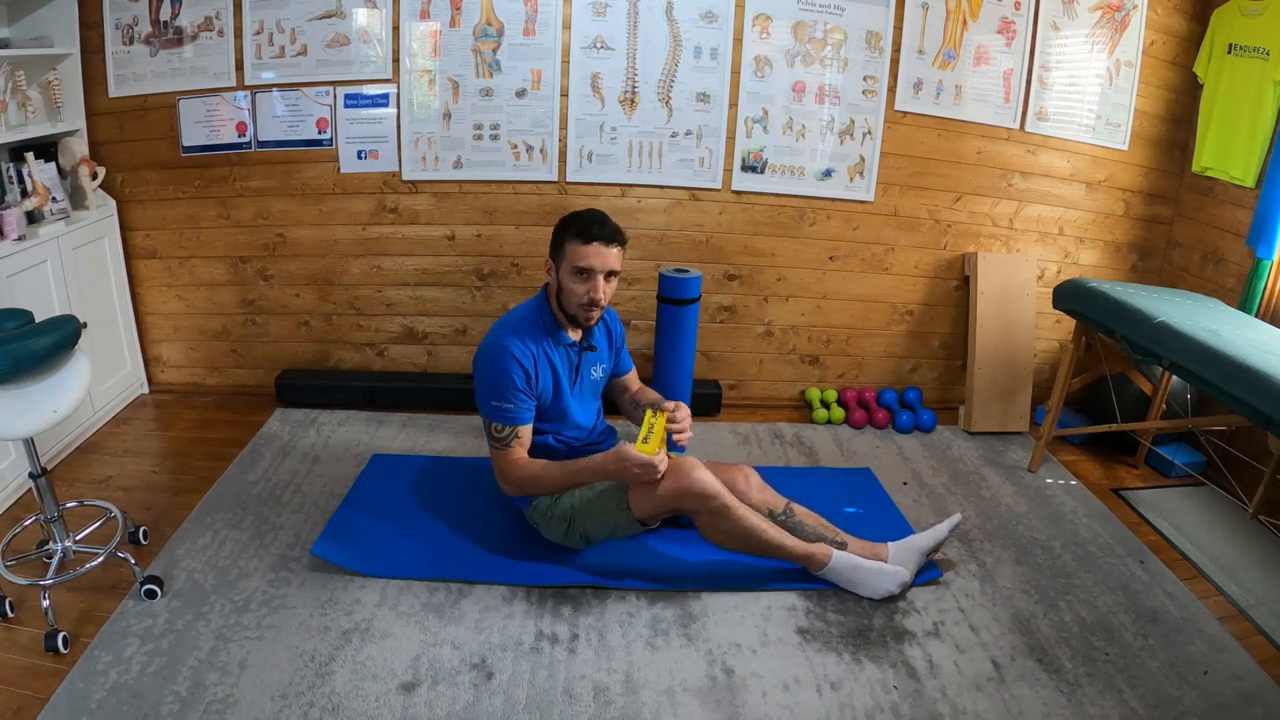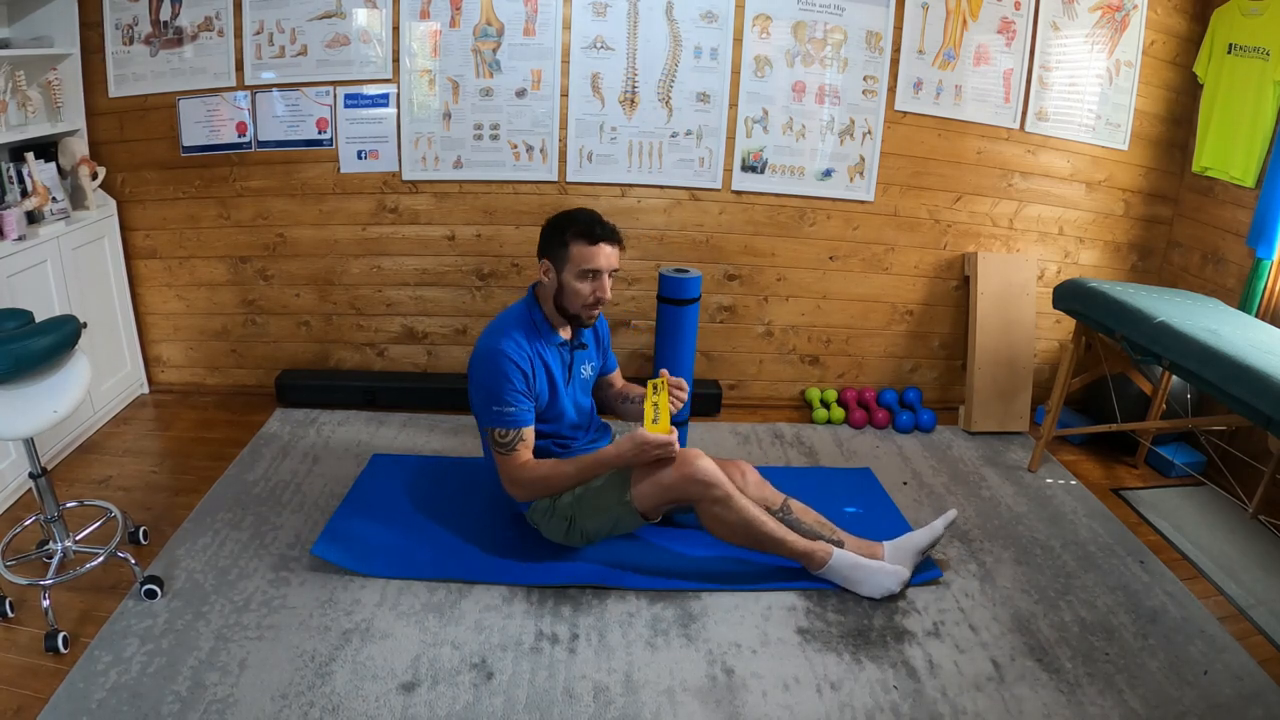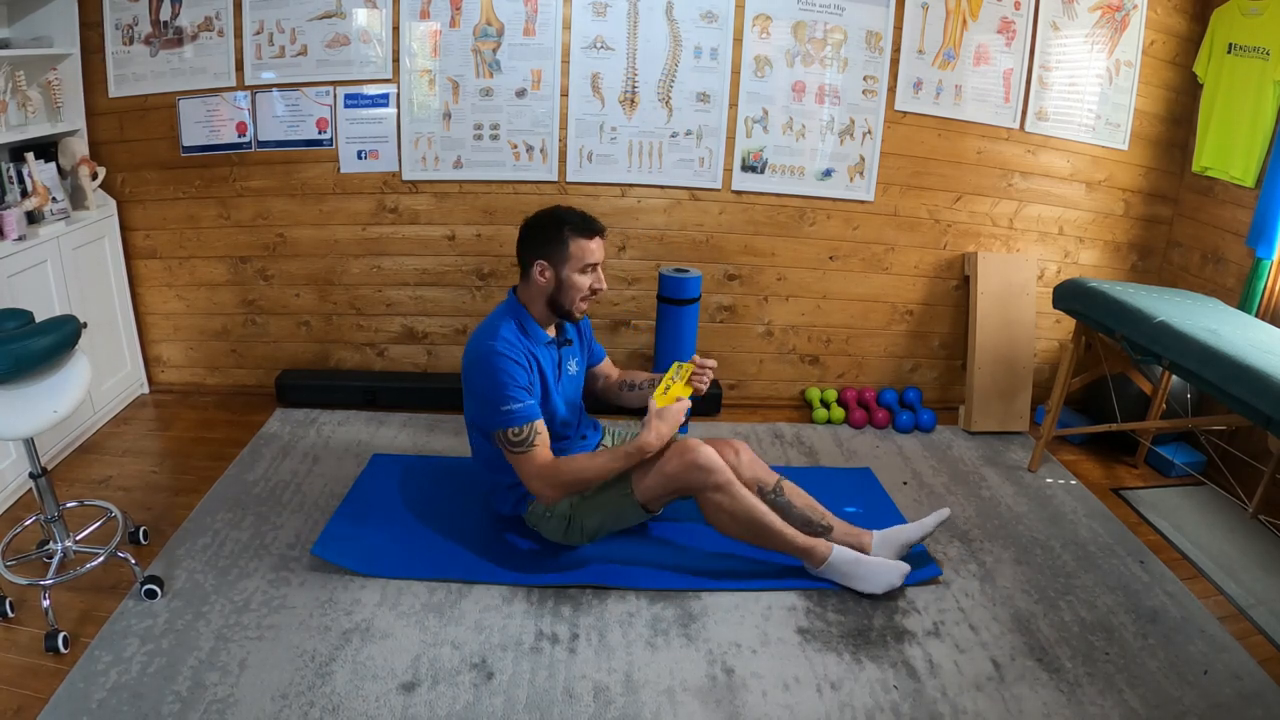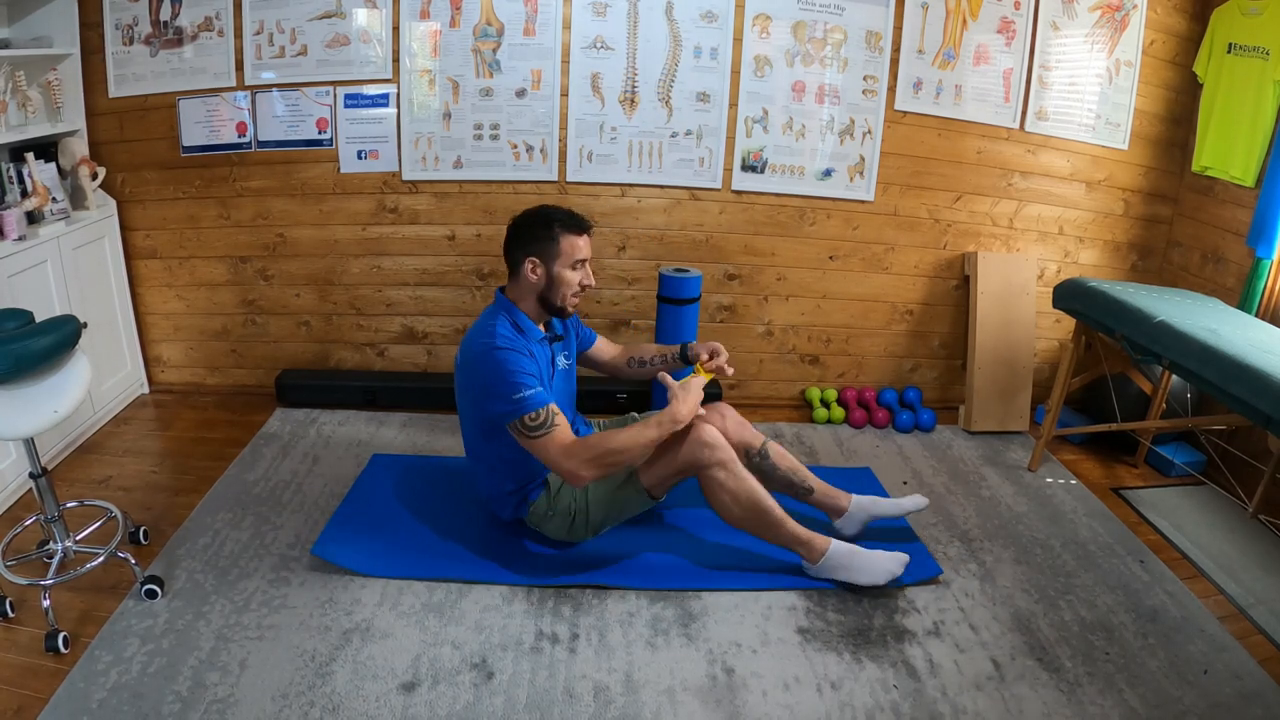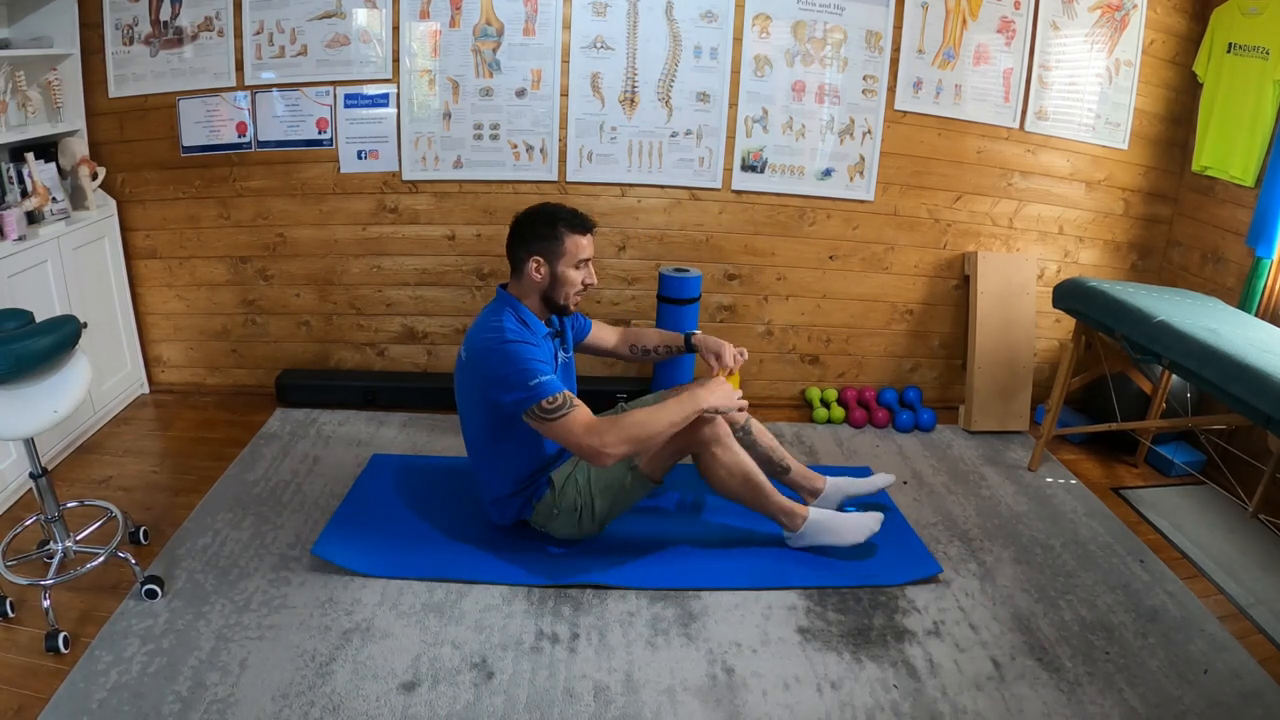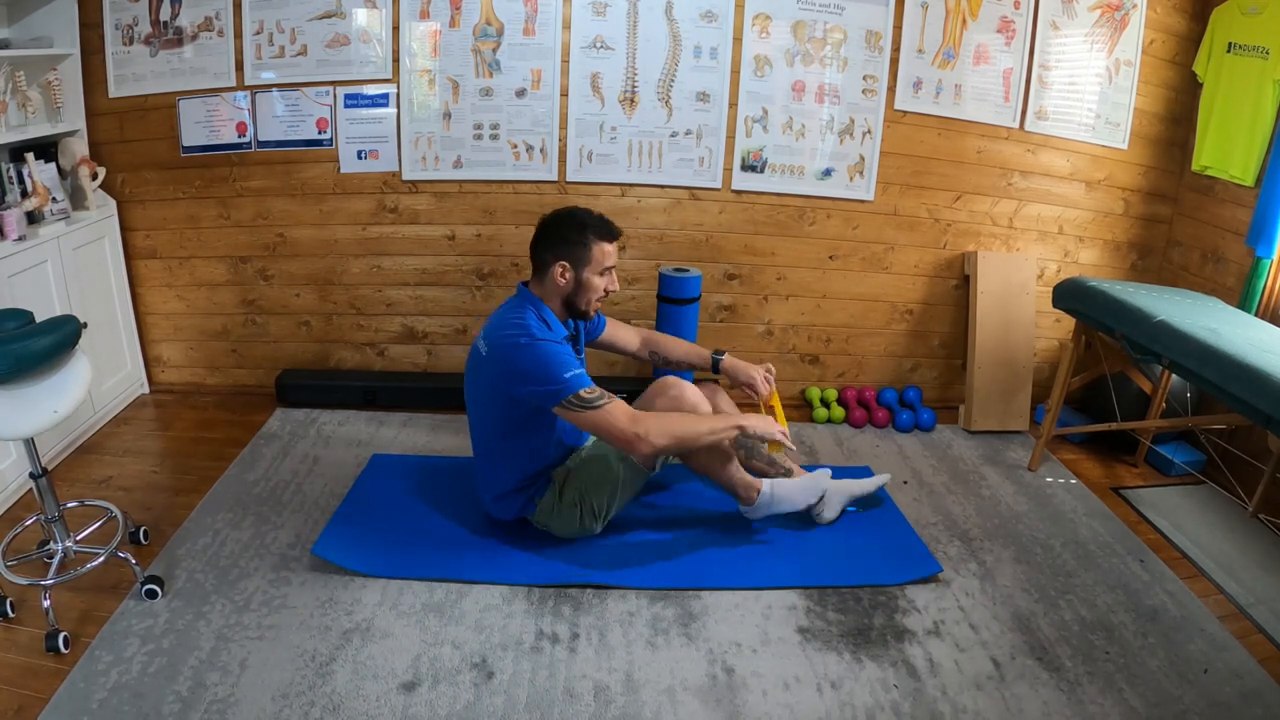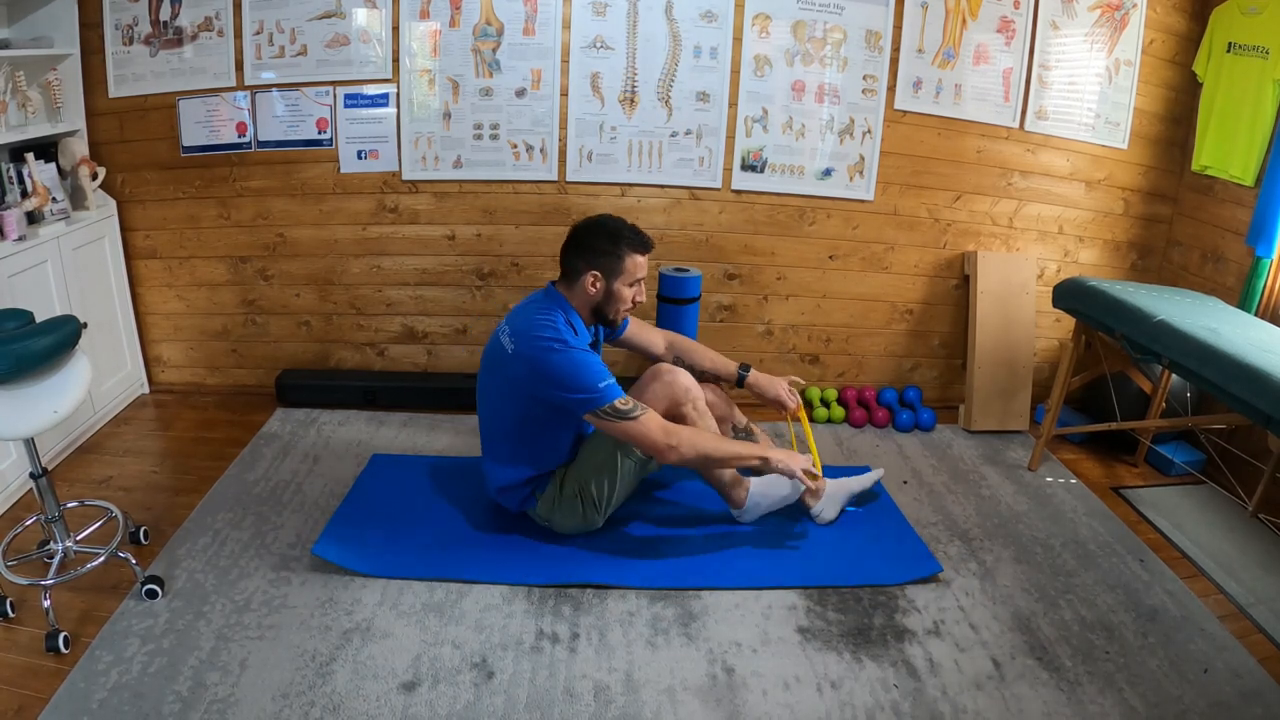
dt=0.2s
person 1, frame 1
left shoulder: (604, 322)
right shoulder: (509, 349)
left elbow: (629, 393)
right elbow: (512, 475)
left wrist: (665, 410)
right wrist: (605, 469)
left hip: (605, 459)
right hip: (555, 496)
left knee: (743, 482)
right knee: (688, 478)
left ankle: (878, 554)
right ankle: (823, 561)
person 1, frame 2
left shoulder: (589, 321)
right shoulder: (505, 353)
right elbow: (518, 480)
right wrist: (619, 455)
left hip: (600, 452)
right hip: (556, 497)
left knee: (740, 476)
right knee: (692, 468)
left ankle: (875, 553)
right ankle: (821, 558)
person 1, frame 3
left shoulder: (566, 318)
right shoulder: (500, 354)
left elbow: (608, 383)
right elbow: (545, 481)
right wrist: (646, 441)
left hip: (589, 447)
right hip: (554, 502)
left knee: (734, 454)
right knee: (694, 460)
left ankle: (865, 542)
right ankle: (822, 556)
person 1, frame 4
left shoulder: (552, 315)
right shoulder: (499, 351)
left elbow: (618, 357)
right elbow: (578, 464)
left wrist: (686, 353)
right wrist: (672, 415)
left hip: (573, 443)
right hip: (547, 496)
left knee: (721, 417)
right knee: (701, 442)
left ankle: (845, 508)
right ankle: (818, 551)
person 1, frame 5
left shoulder: (547, 310)
right shoulder: (508, 345)
left elbow: (620, 339)
right elbow: (601, 444)
left wrist: (695, 341)
right wrist: (698, 402)
left hip: (564, 457)
right hip: (549, 499)
left knee: (712, 398)
right knee: (703, 417)
left ankle: (817, 490)
right ankle: (799, 521)
person 1, frame 6
left shoulder: (552, 308)
right shoulder: (529, 342)
left elbow: (639, 341)
right elbow: (638, 434)
left wrist: (722, 362)
right wrist: (744, 424)
left hip: (565, 455)
right hip: (550, 498)
left knee: (709, 397)
right knee: (676, 394)
left ankle: (809, 489)
right ankle: (752, 494)
person 1, frame 7
left shoulder: (565, 306)
right shoulder: (556, 347)
left elbow: (665, 343)
right elbow: (666, 444)
left wrist: (749, 377)
right wrist: (767, 454)
left hip: (567, 454)
right hip: (553, 494)
left knee: (707, 392)
right knee: (672, 382)
left ankle: (815, 491)
right ankle: (740, 496)
